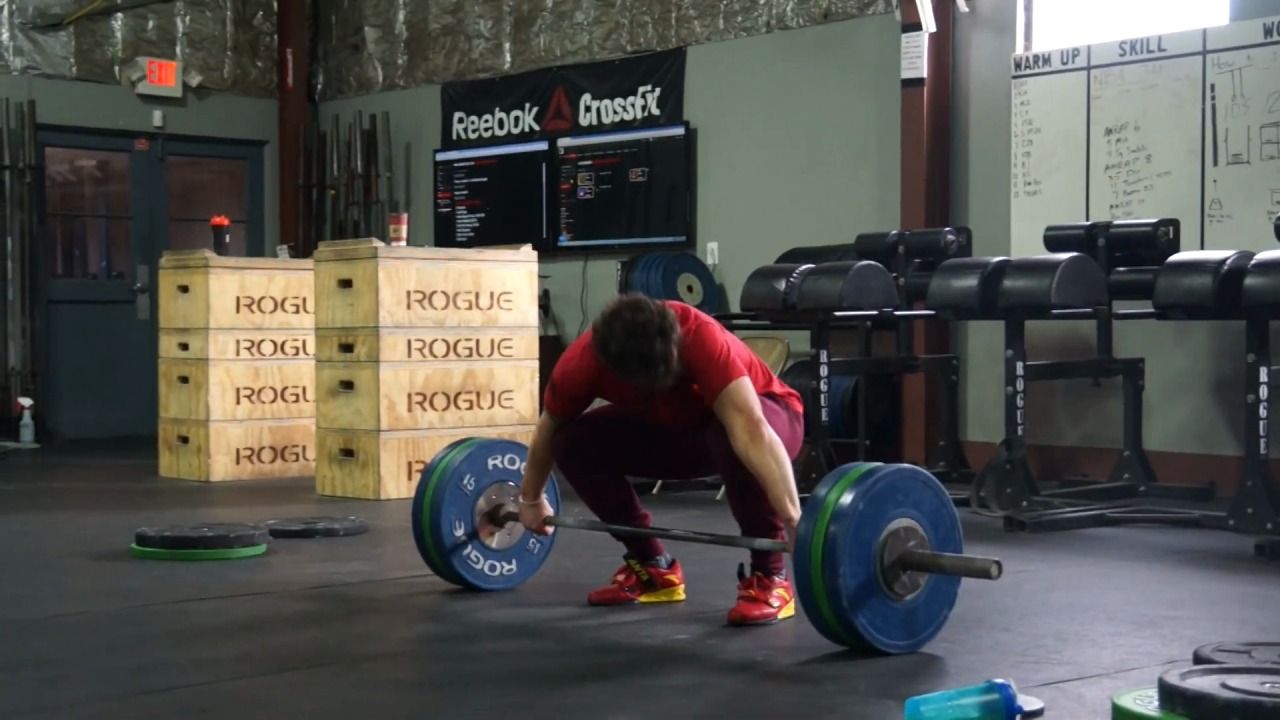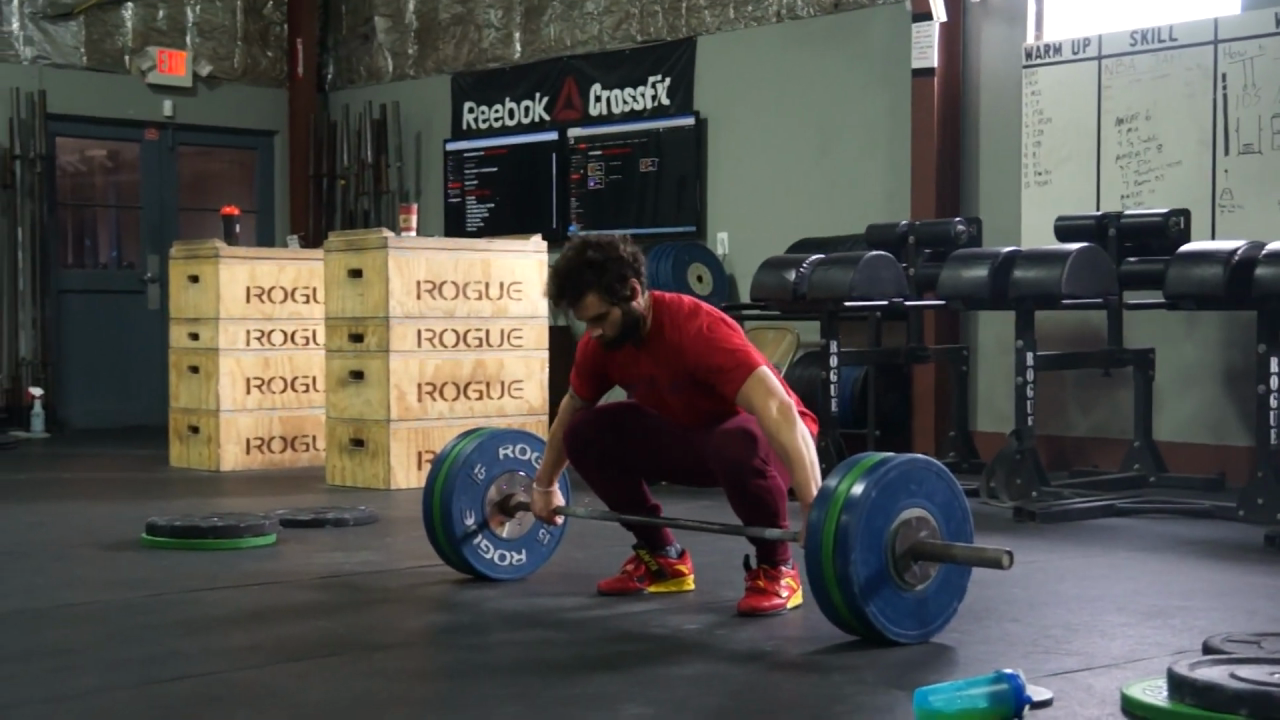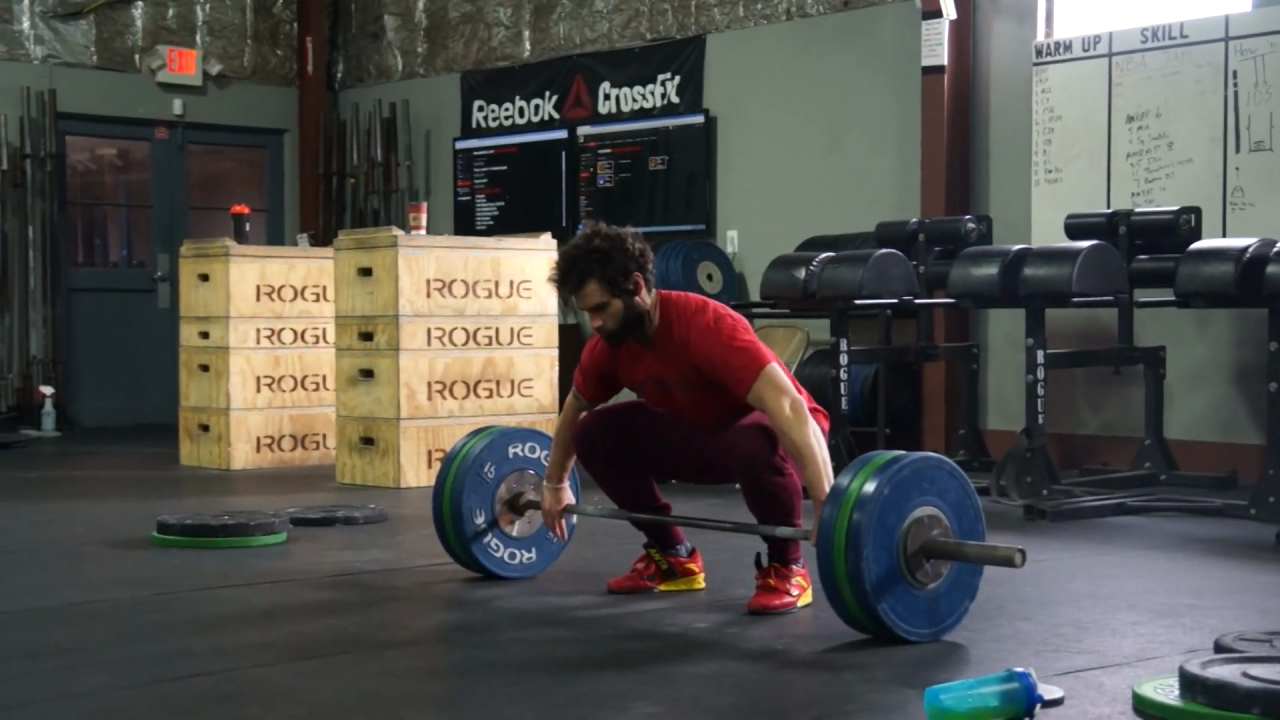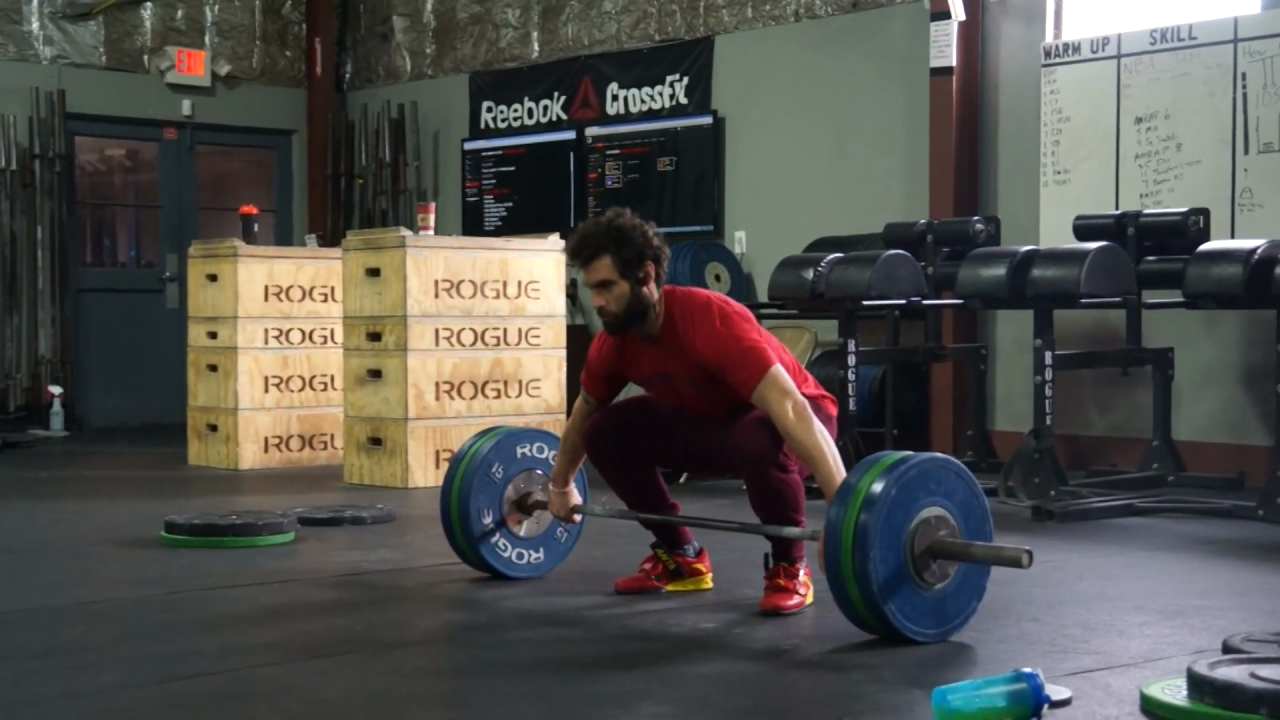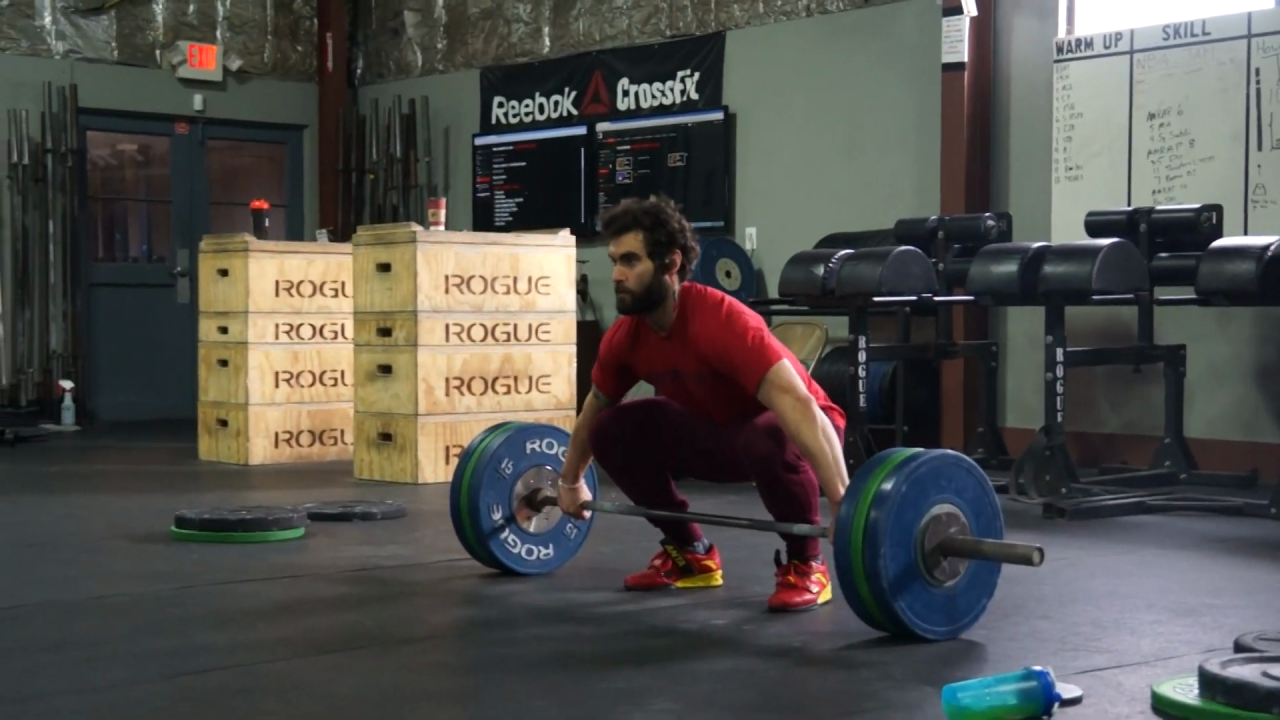
dt=0.4s
person 1, frame 1
left shoulder: (696, 335)
right shoulder: (583, 361)
left elbow: (749, 431)
right elbow: (549, 427)
left wrist: (794, 524)
right wrist: (531, 500)
left hip: (762, 412)
left knee: (736, 447)
right knee: (573, 443)
left ankle: (771, 579)
right ankle: (651, 565)
person 1, frame 2
left shoulder: (698, 329)
right shoulder: (600, 343)
left elbow: (779, 411)
right elbow: (572, 407)
left wrist: (815, 506)
right wrist: (544, 485)
left hip: (775, 435)
right hip: (691, 434)
left knee: (736, 449)
right knee: (584, 434)
left ankle: (776, 568)
right ankle: (662, 557)
person 1, frame 3
left shoulder: (707, 327)
right shoulder: (608, 346)
left elbow: (788, 408)
right elbow: (575, 410)
left wrist: (828, 507)
right wrist: (555, 485)
left hip: (780, 428)
right hip: (703, 432)
left knee: (757, 446)
right knee: (595, 435)
left ankle: (787, 568)
right ankle: (672, 556)
person 1, frame 4
left shoulder: (713, 323)
right shoulder: (613, 343)
left elbow: (791, 409)
right elbow: (584, 411)
right wrist: (560, 485)
left hip: (791, 416)
right hip: (710, 421)
left knee: (759, 443)
right knee: (604, 432)
left ankle: (791, 566)
right ankle: (680, 555)
person 1, frame 5
left shoulder: (720, 322)
right shoulder: (625, 337)
left elbow: (797, 406)
right elbow: (597, 404)
left wrist: (843, 504)
right wrist: (571, 482)
left hip: (792, 429)
right hip: (718, 428)
left knee: (768, 444)
right knee: (610, 431)
left ankle: (806, 564)
right ankle: (690, 552)
